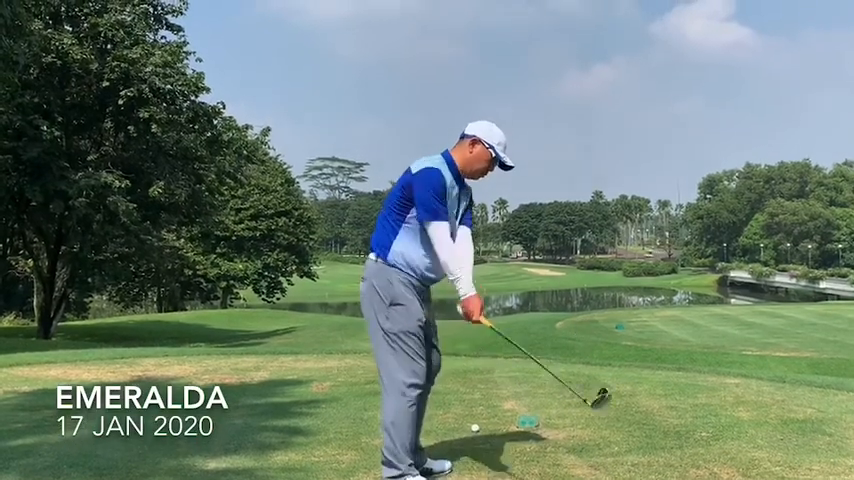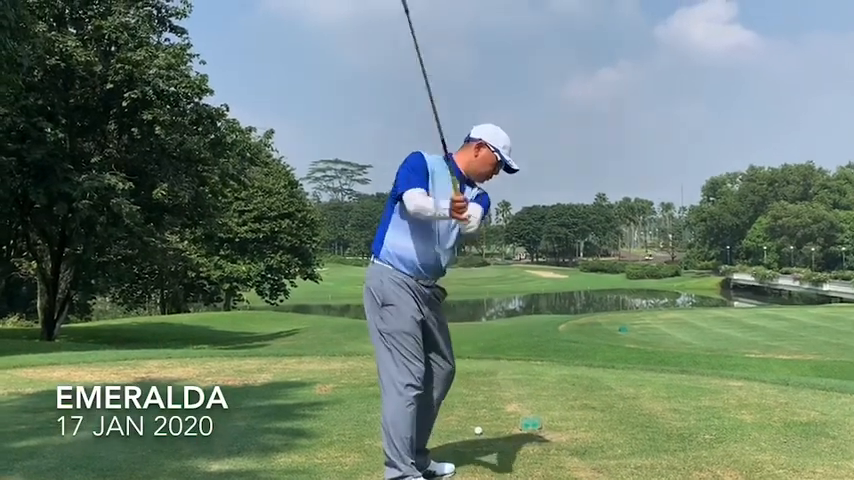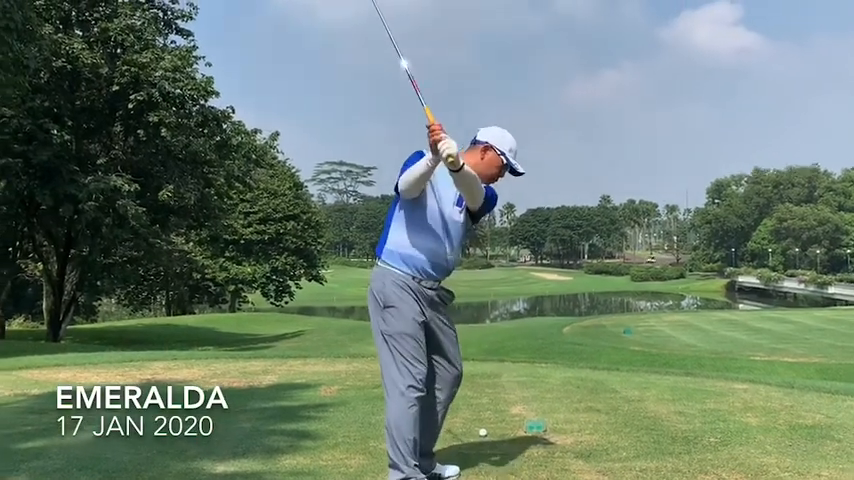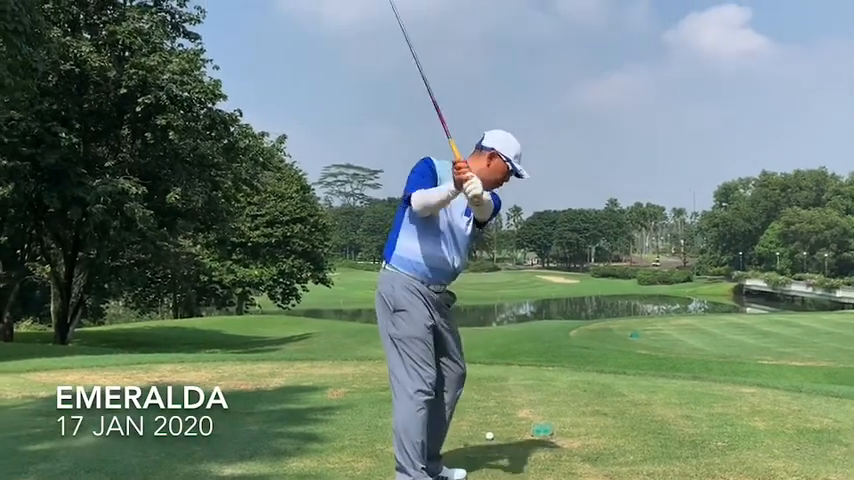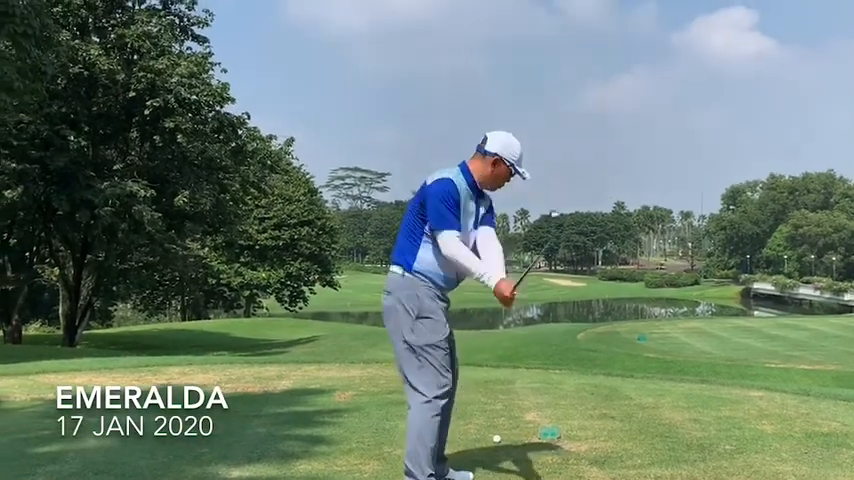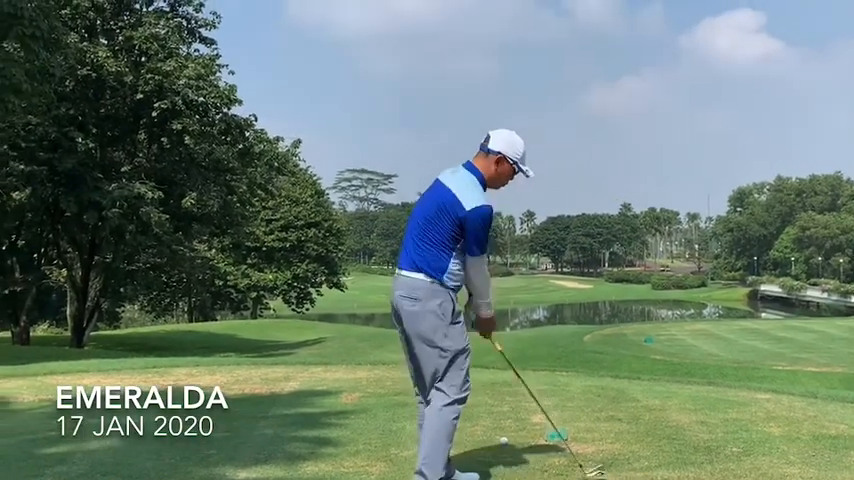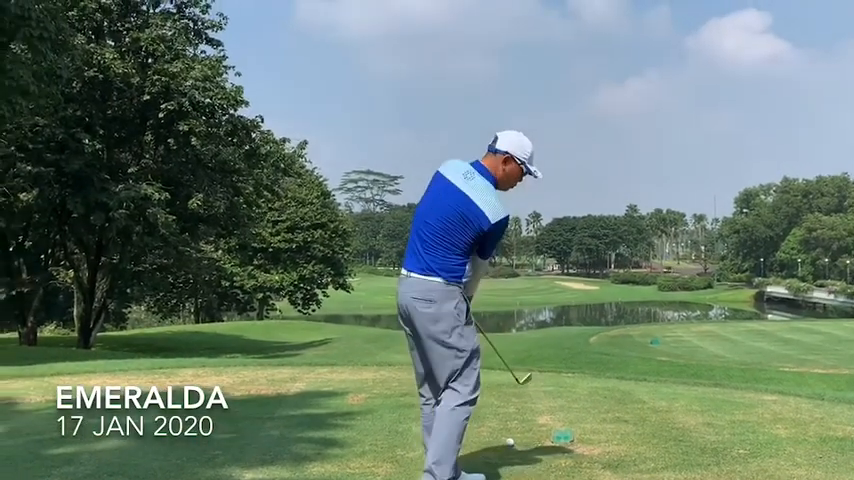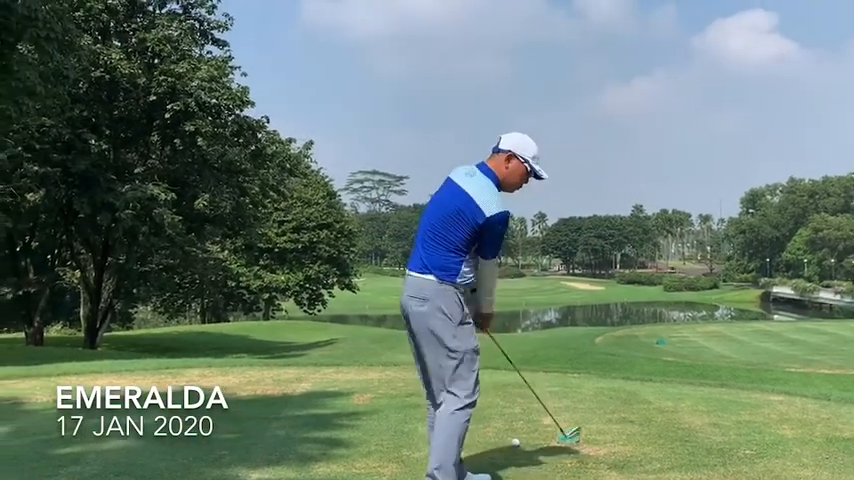
dt=0.2s
person 1, frame 1
left shoulder: (462, 191)
right shoulder: (430, 173)
left elbow: (463, 242)
right elbow: (439, 239)
left wrist: (468, 289)
right wrist: (466, 292)
left hip: (408, 284)
right hip: (389, 280)
left knee: (425, 370)
right knee: (405, 376)
person 1, frame 2
left shoulder: (477, 195)
right shoulder: (420, 162)
left elbow: (471, 223)
right elbow: (414, 203)
left wrist: (463, 212)
right wrist: (446, 209)
left hip: (425, 288)
right hip: (392, 282)
left knee: (439, 372)
right knee: (404, 379)
person 1, frame 3
left shoulder: (483, 193)
right shoulder: (421, 162)
left elbow: (470, 189)
right elbow: (407, 187)
left wrist: (452, 155)
right wrist: (434, 157)
left hip: (432, 290)
right hip: (396, 284)
left knee: (447, 375)
right knee: (407, 381)
person 1, frame 4
left shoulder: (488, 199)
right shoulder: (430, 168)
left elbow: (481, 207)
right elbow: (420, 203)
left wrist: (469, 184)
right wrist: (454, 187)
left hip: (437, 293)
right hip: (403, 288)
left knee: (451, 377)
right knee: (416, 384)
person 1, frame 5
left shoulder: (482, 202)
right shoulder: (445, 185)
left elbow: (488, 245)
right elbow: (451, 248)
left wrist: (500, 278)
right wrist: (492, 281)
left hip: (430, 295)
right hip: (413, 293)
left knee: (443, 382)
right knee: (430, 387)
person 1, frame 6
left shoulder: (454, 178)
right shoulder: (478, 206)
right elbow: (477, 267)
left wrist: (478, 303)
right wrist: (483, 312)
left hip: (413, 291)
right hip: (430, 296)
left knee: (432, 388)
right knee: (450, 389)
person 1, frame 7
left shoulder: (450, 169)
right shoulder: (494, 213)
right elbow: (479, 265)
right wrist: (466, 298)
left hip: (411, 289)
right hip: (440, 297)
left knee: (435, 390)
right knee: (461, 390)
person 1, frame 8
left shoulder: (462, 174)
right shoulder: (494, 210)
right elbow: (486, 268)
left wrist: (470, 303)
right wrist: (484, 309)
left hip: (417, 291)
right hip: (439, 297)
left knee: (440, 390)
right knee: (459, 393)
